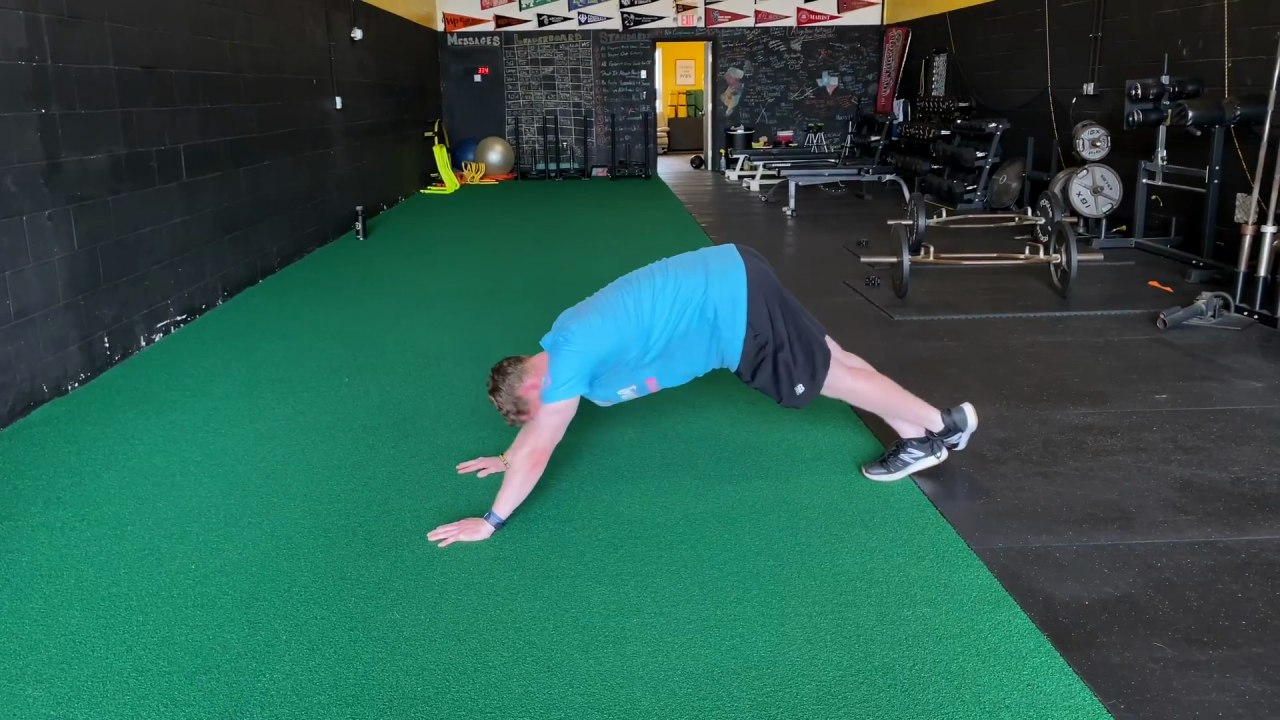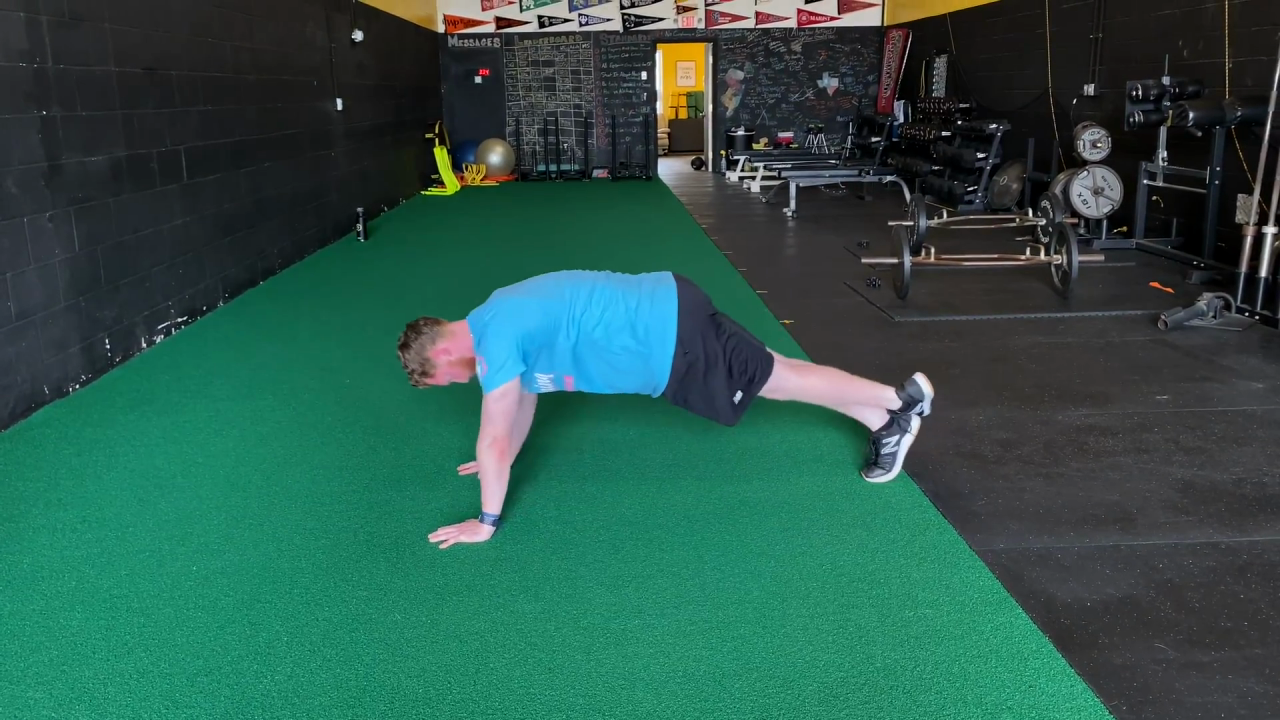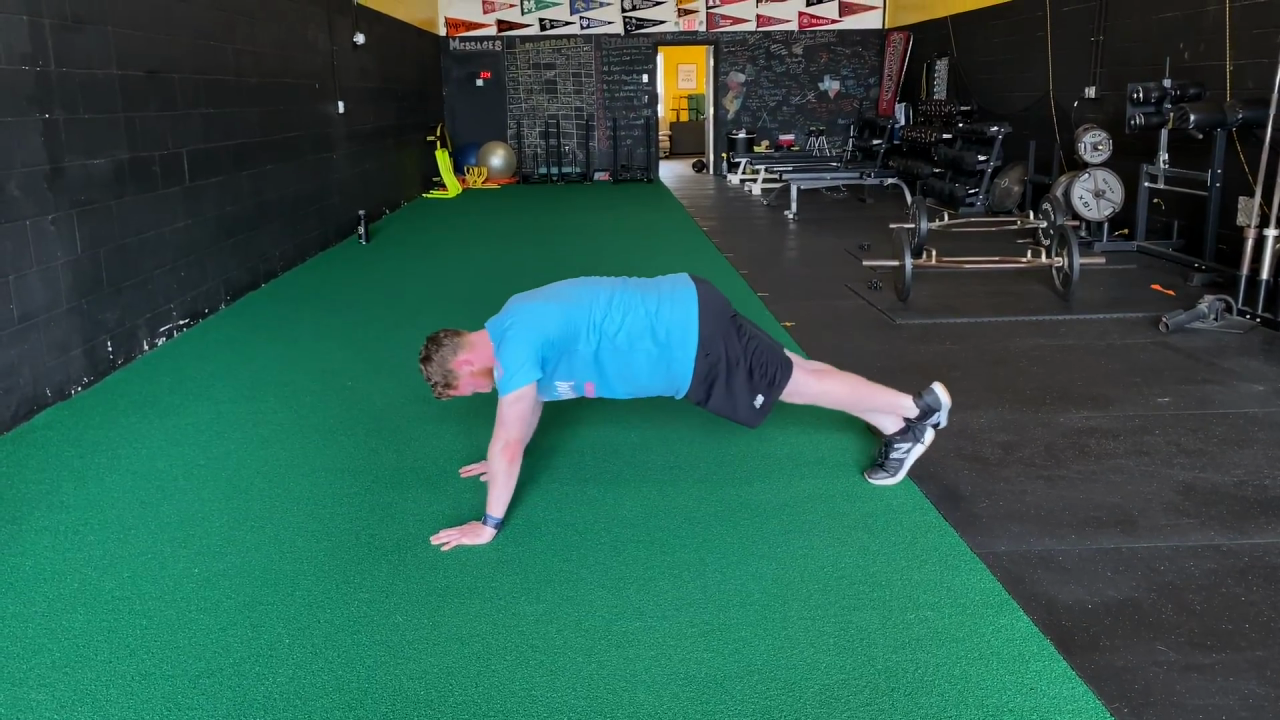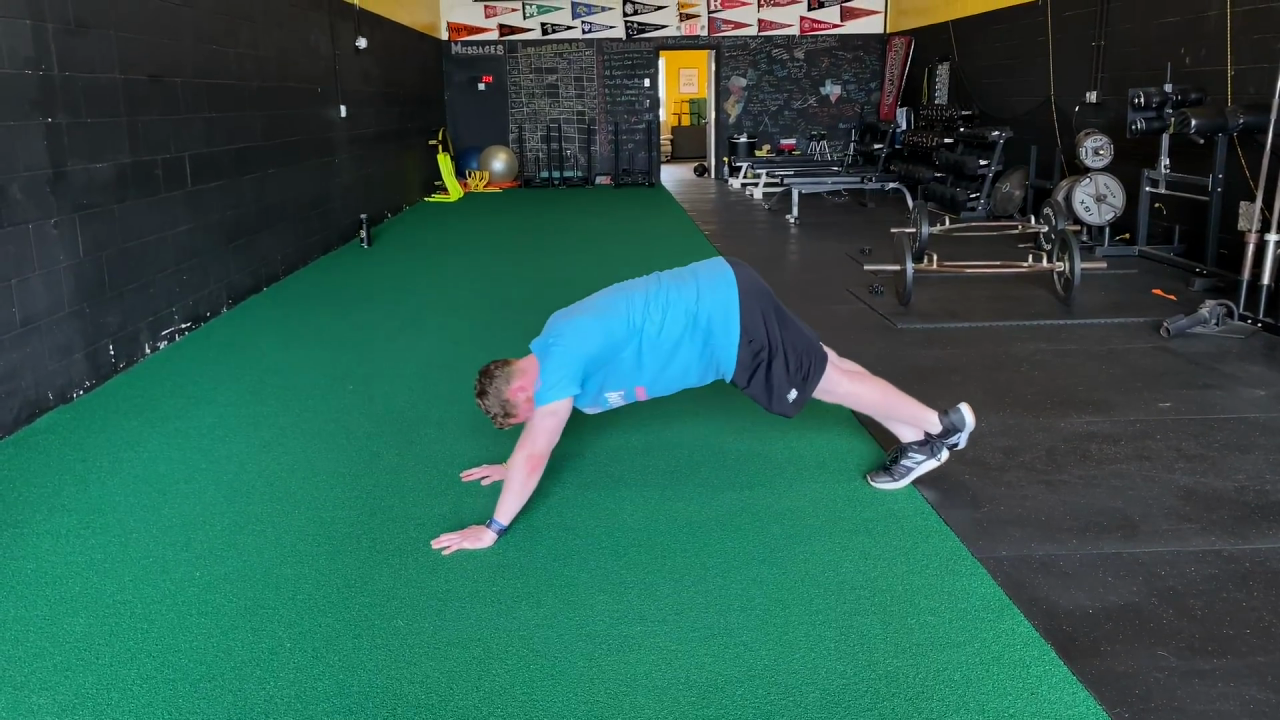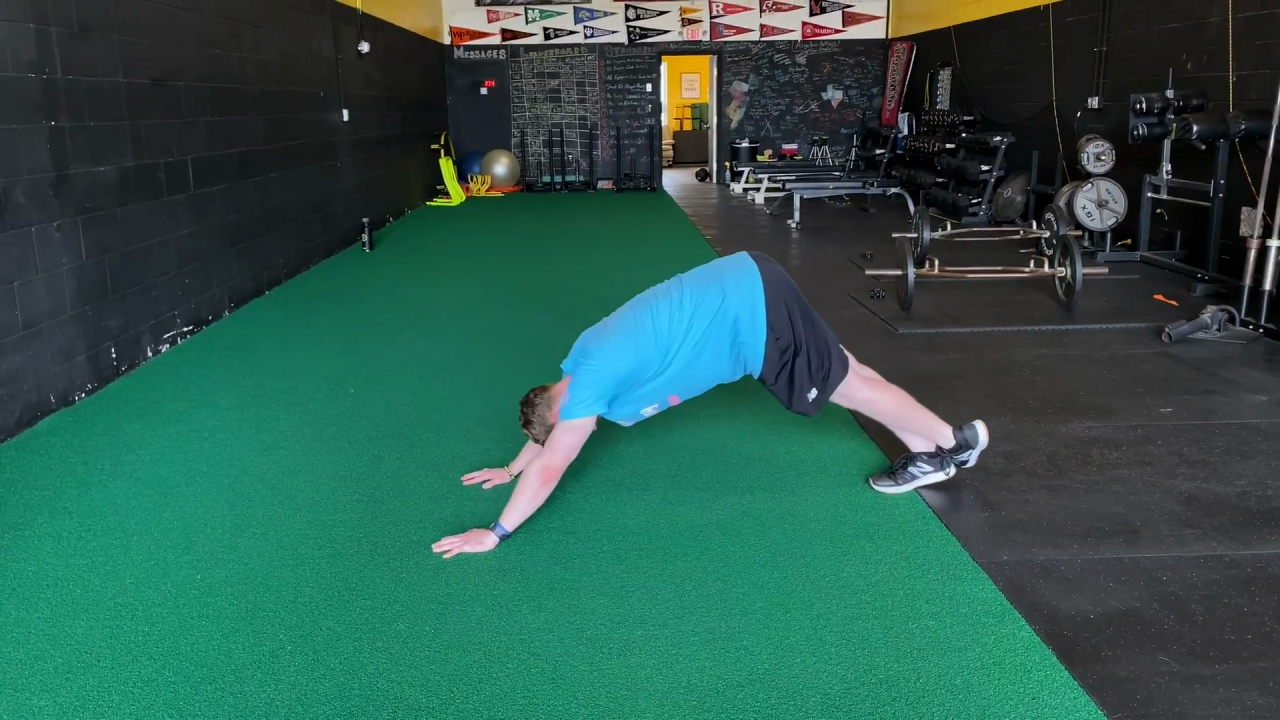
dt=0.5s
person 1, frame 1
left shoulder: (569, 359)
right shoulder: (562, 343)
left elbow: (538, 450)
right elbow: (539, 411)
left wrist: (490, 521)
right wrist: (506, 457)
left hip: (734, 307)
right hip: (731, 281)
left knee: (827, 375)
right knee: (827, 357)
left ankle: (940, 426)
right ankle: (916, 435)
person 1, frame 2
left shoulder: (494, 337)
right shoulder: (503, 320)
left elbow: (494, 436)
right elbow: (524, 395)
left wrist: (487, 521)
right wrist: (503, 462)
left hip: (668, 337)
right hip: (663, 315)
left knee: (775, 380)
right knee: (771, 372)
left ankle: (900, 401)
right ankle: (886, 424)
person 1, frame 3
left shoulder: (513, 345)
right shoulder: (518, 326)
left elbow: (507, 440)
right elbow: (535, 400)
left wrist: (488, 524)
right wrist: (502, 464)
left hip: (688, 342)
right hip: (683, 315)
left knee: (794, 384)
right knee: (789, 371)
left ankle: (917, 409)
right ankle: (899, 429)
person 1, frame 4
left shoulder: (560, 362)
right shoulder: (555, 346)
left elbow: (536, 453)
right elbow: (540, 419)
left wrist: (492, 528)
right wrist: (509, 465)
left hip: (730, 319)
right hip: (722, 295)
left knee: (826, 380)
right knee: (821, 365)
left ankle: (940, 426)
right ankle: (917, 439)
person 1, frame 5
left shoulder: (593, 380)
right shoulder: (583, 363)
left elbow: (551, 465)
right elbow: (551, 425)
left wrist: (496, 533)
right wrist: (511, 469)
left hip: (755, 314)
right hip: (748, 286)
left knee: (842, 384)
right knee: (840, 369)
left ankle: (952, 443)
right ankle: (927, 449)
